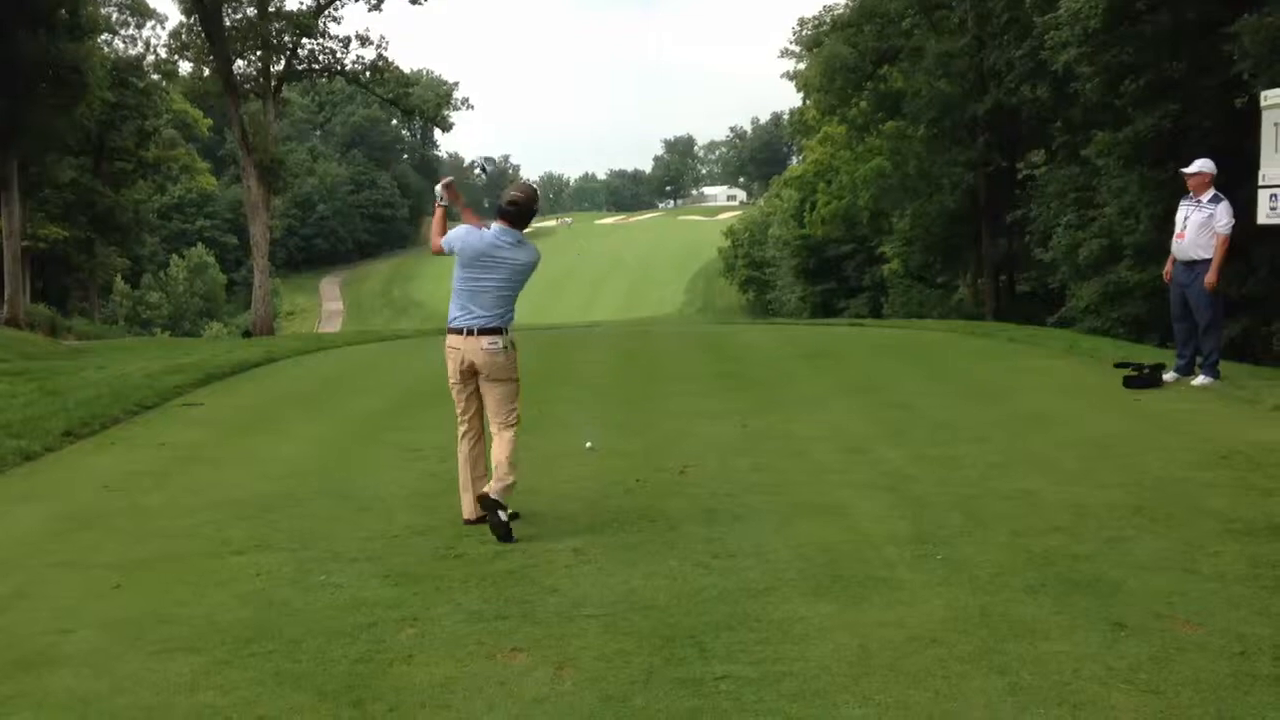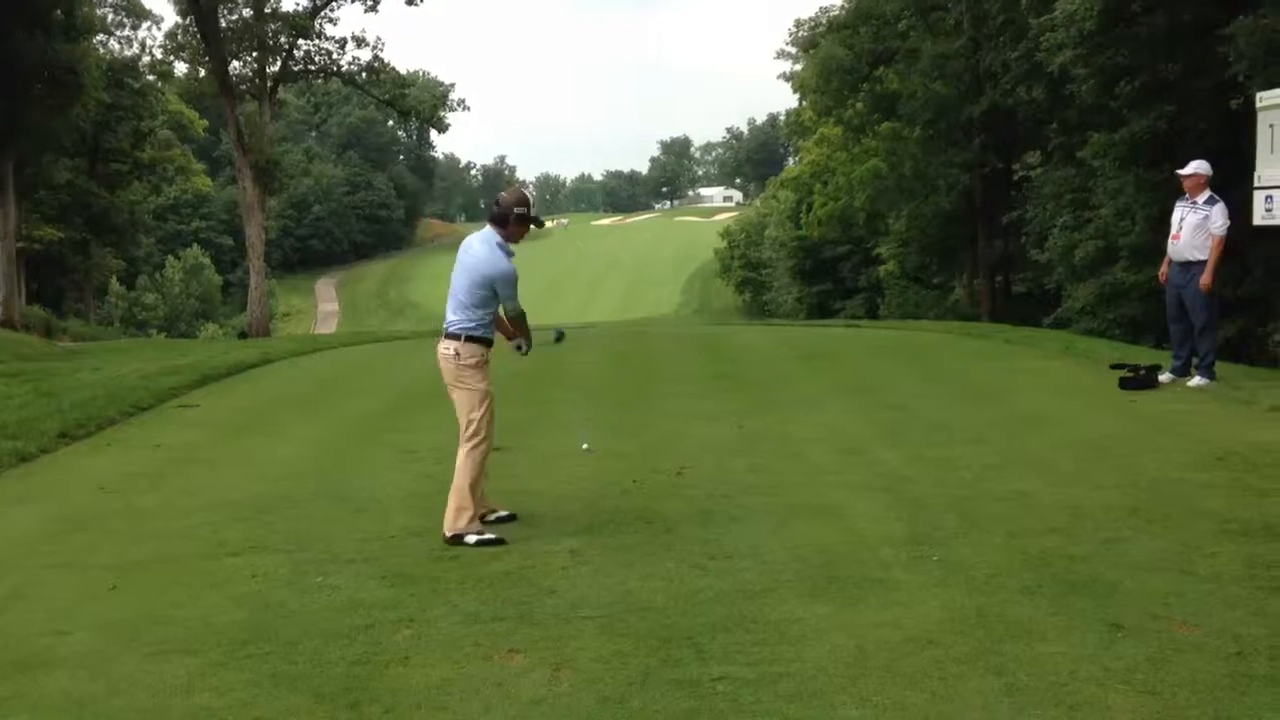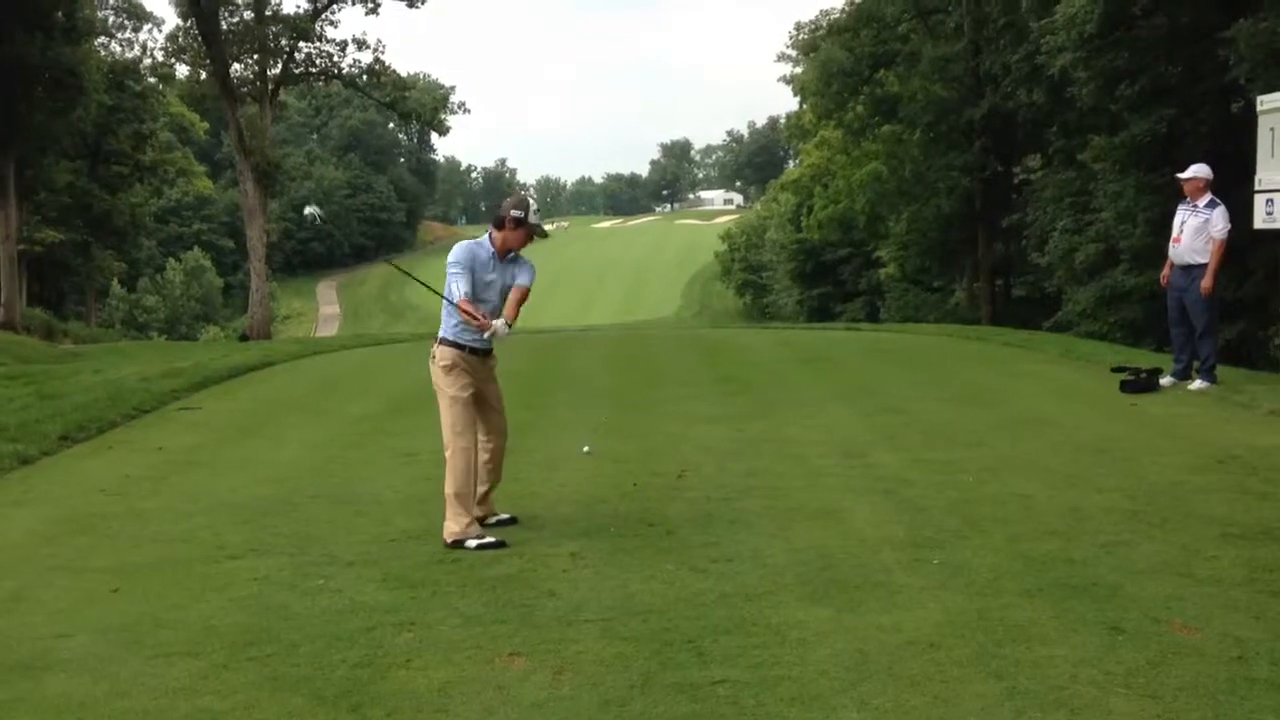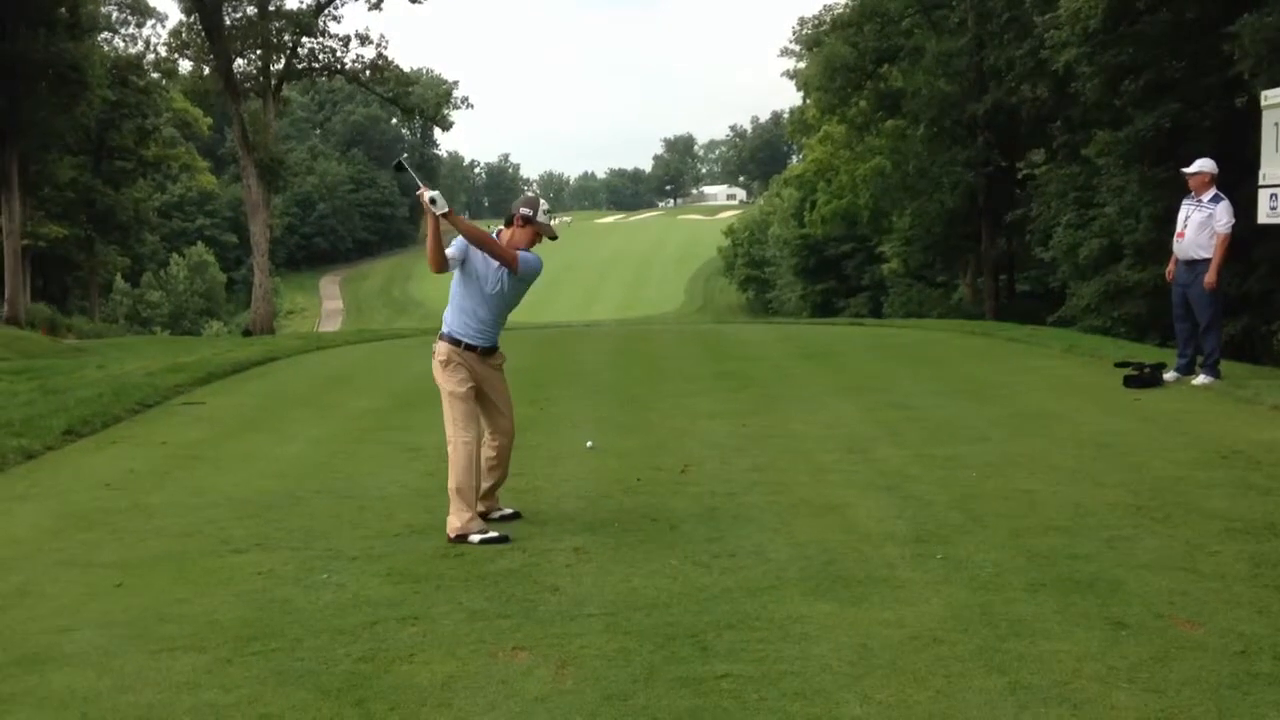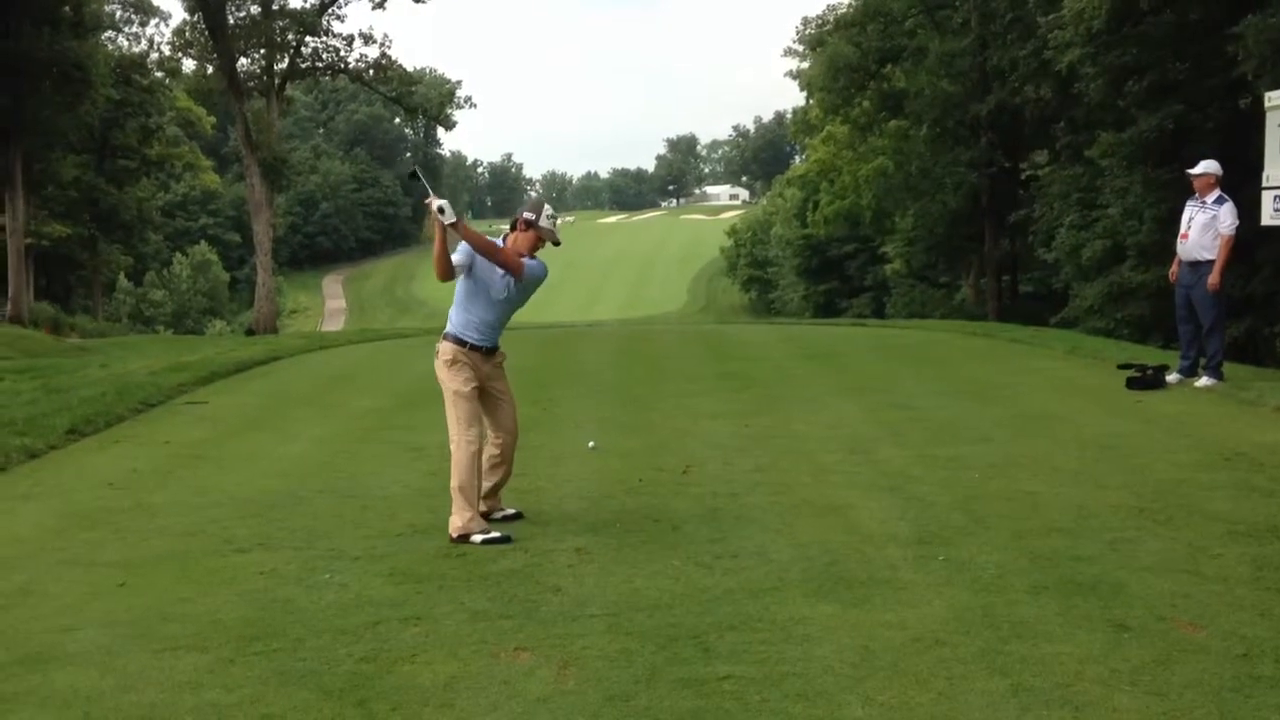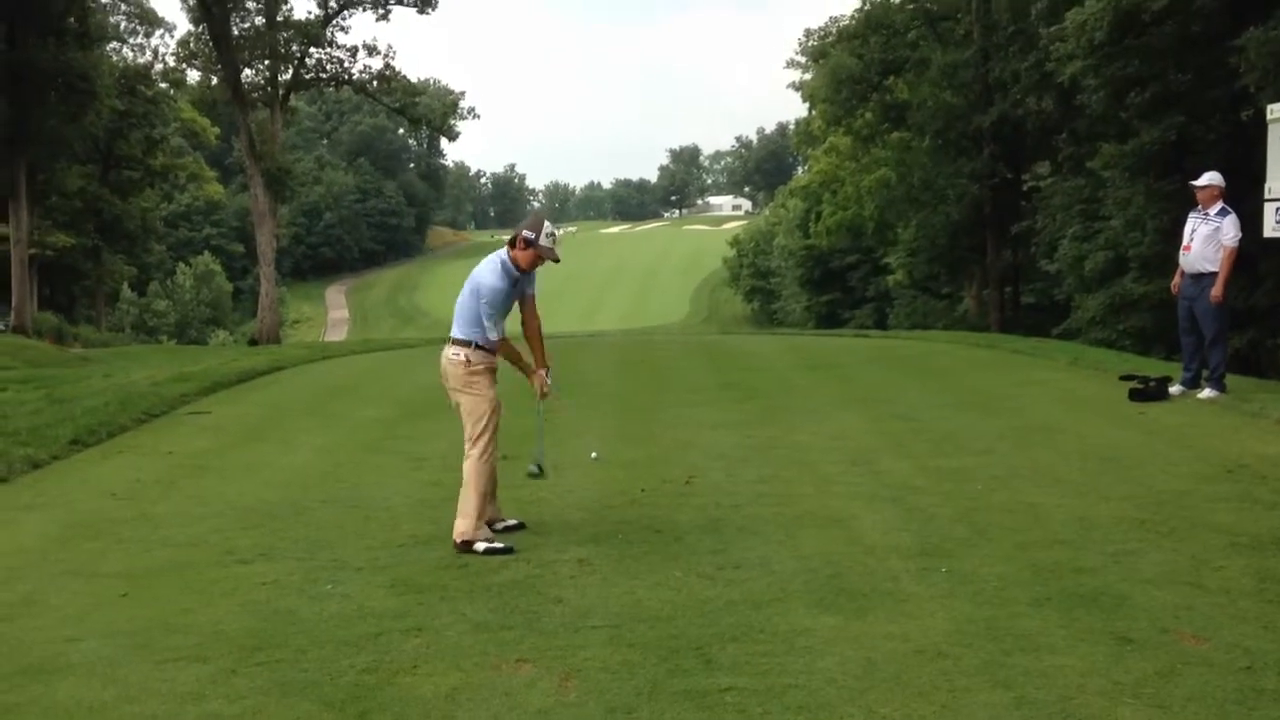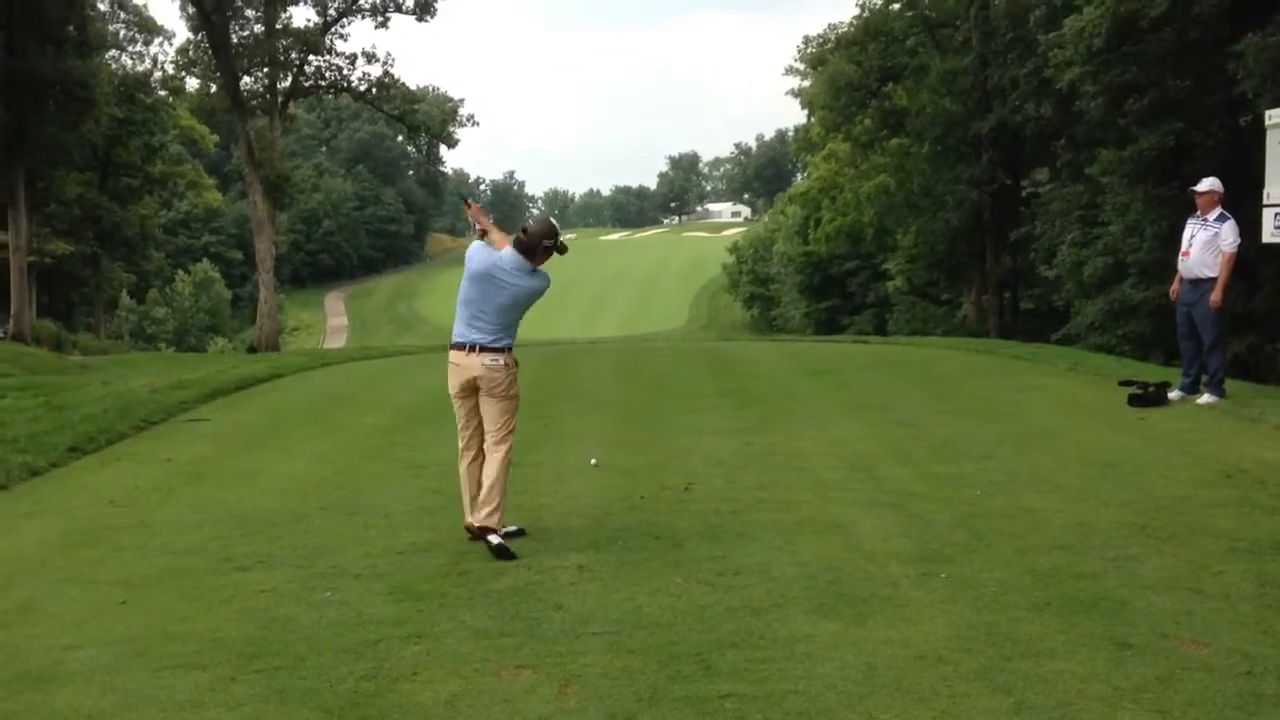
dt=0.3s
person 1, frame 1
left shoulder: (465, 237)
right shoulder: (530, 256)
left elbow: (435, 244)
left wrist: (443, 202)
right wrist: (458, 202)
left hip: (456, 342)
right hip: (496, 345)
left knee: (469, 427)
right knee: (505, 424)
left ankle: (475, 500)
right ankle: (495, 493)
person 1, frame 2
left shoulder: (472, 241)
right shoulder: (503, 267)
right elbow: (515, 314)
left wrist: (505, 329)
right wrist: (523, 337)
left hip: (452, 346)
right hip: (468, 352)
left knee: (474, 431)
right knee: (477, 435)
left ankle: (476, 505)
right ankle: (459, 524)
person 1, frame 3
left shoulder: (523, 267)
right shoulder: (465, 251)
left elbow: (516, 297)
right elbow: (461, 302)
left wrist: (504, 322)
right wrist: (482, 320)
left hip: (484, 358)
right hip: (452, 357)
left knee: (494, 434)
right knee: (462, 441)
left ankle: (480, 508)
right ankle: (459, 528)
person 1, frame 4
left shoulder: (531, 264)
right shoulder: (466, 242)
left elbow: (490, 248)
right elbow: (438, 265)
left wrist: (447, 215)
right wrist: (434, 221)
left hip: (489, 357)
right hip: (453, 354)
left knee: (502, 433)
right knee: (465, 437)
left ankle: (485, 503)
right ankle: (462, 523)
person 1, frame 5
left shoulder: (536, 271)
right shoulder: (471, 248)
left elbow: (494, 255)
right elbow: (443, 274)
left wrist: (455, 223)
right wrist: (440, 227)
left hip: (490, 357)
right hip: (456, 353)
left knee: (505, 433)
right knee: (467, 436)
left ankle: (487, 504)
right ankle: (464, 523)
person 1, frame 6
left shoulder: (524, 271)
right shoulder: (492, 281)
left elbow: (530, 318)
right elbow: (499, 342)
left wrist: (542, 365)
right wrist: (530, 373)
left hip: (471, 358)
right hip: (470, 361)
left knee: (481, 440)
right knee: (481, 444)
left ankle: (487, 515)
right ankle: (469, 532)
person 1, frame 7
left shoulder: (479, 257)
right shoulder: (540, 282)
right elbow: (505, 244)
left wrist: (477, 214)
right wrist: (484, 218)
left hip: (458, 360)
right hip: (498, 365)
left knee: (470, 446)
right knee: (498, 445)
left ankle: (481, 518)
right ankle: (486, 521)
person 2, frame 1
left shoulder: (1219, 204)
right shoulder: (1185, 201)
left elbow: (1223, 239)
left wrist: (1213, 271)
right wrist: (1170, 263)
left hip: (1201, 269)
right hip: (1180, 267)
left knee: (1206, 321)
right knee: (1180, 319)
left ankle: (1209, 370)
right ankle: (1183, 366)
person 2, frame 2
left shoulder: (1214, 206)
right shoulder: (1180, 202)
left elbow: (1218, 241)
left wrist: (1208, 273)
right wrist: (1165, 264)
left hip: (1197, 270)
right hip: (1176, 269)
left knee: (1202, 322)
right knee: (1176, 320)
left ankle: (1205, 371)
right ankle: (1179, 367)
person 2, frame 3
left shoulder: (1215, 209)
right shoulder: (1182, 206)
left elbow: (1219, 244)
left wrist: (1209, 276)
right wrist: (1167, 267)
left hip: (1198, 273)
right hip: (1177, 272)
left knee: (1203, 325)
right knee: (1177, 323)
left ankle: (1206, 374)
right ankle: (1180, 370)
person 2, frame 4
left shoulder: (1219, 204)
right shoulder: (1187, 201)
left elbow: (1222, 239)
left wrist: (1212, 271)
right wrist: (1172, 262)
left hip: (1202, 268)
right hip: (1182, 267)
left knee: (1207, 320)
right knee: (1182, 318)
left ankle: (1210, 369)
right ankle: (1184, 365)
person 2, frame 5
left shoulder: (1224, 205)
right shoulder: (1191, 202)
left elbow: (1227, 240)
left wrist: (1216, 272)
right wrist: (1176, 263)
left hip: (1205, 269)
right hip: (1186, 268)
left knee: (1210, 322)
right knee: (1185, 320)
left ankle: (1213, 371)
right ankle: (1187, 367)
person 2, frame 6
left shoulder: (1226, 218)
right shoulder: (1193, 214)
left elbow: (1229, 252)
left wrist: (1219, 285)
right wrist: (1178, 275)
left hip: (1208, 281)
right hip: (1188, 280)
left knee: (1213, 334)
right knee: (1187, 332)
left ankle: (1215, 383)
right ankle: (1189, 379)
person 2, frame 7
left shoulder: (1225, 223)
right shoulder: (1192, 220)
left elbow: (1228, 258)
left wrist: (1218, 290)
right wrist: (1177, 281)
left hip: (1207, 287)
right hip: (1187, 286)
left knee: (1212, 340)
right knee: (1186, 338)
left ankle: (1215, 389)
right ankle: (1188, 384)
